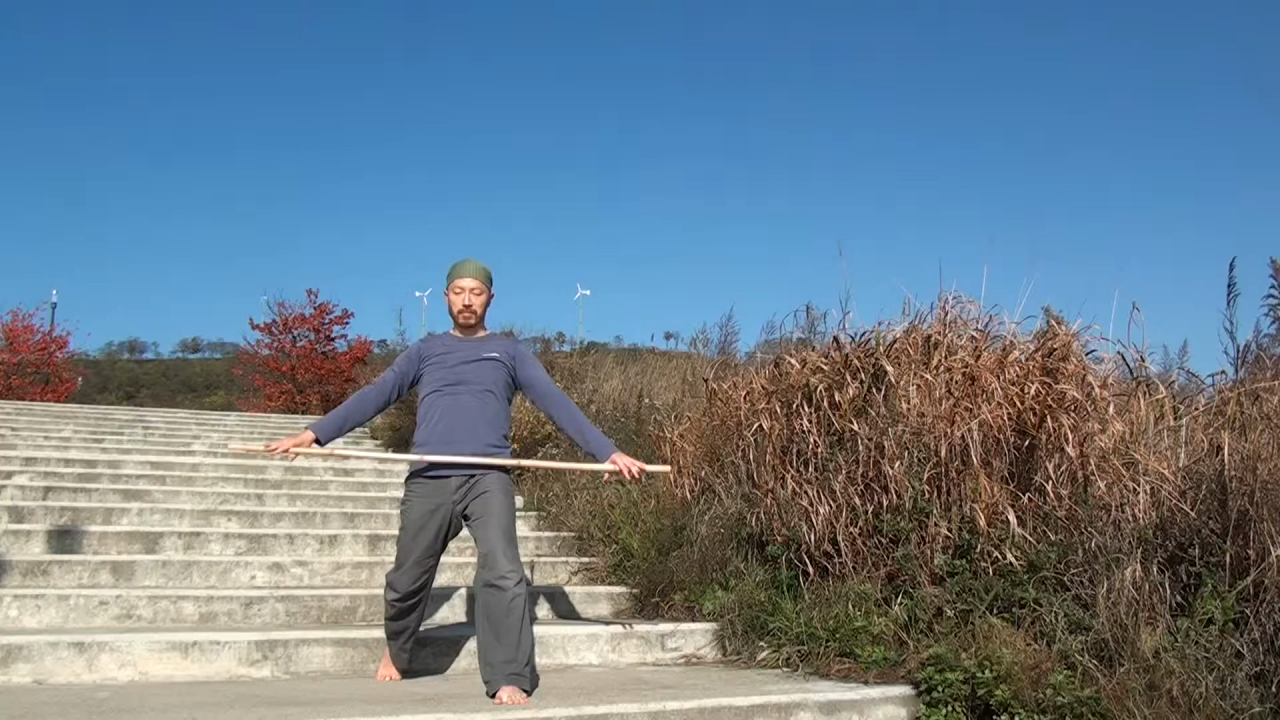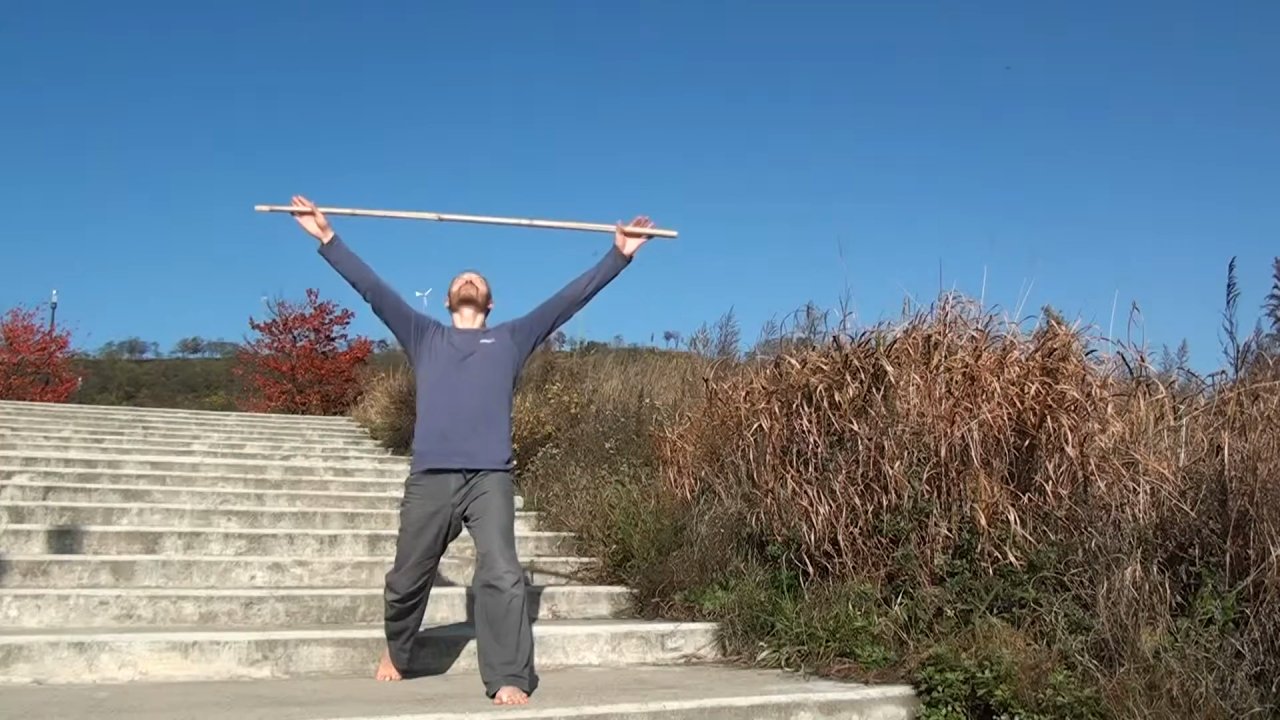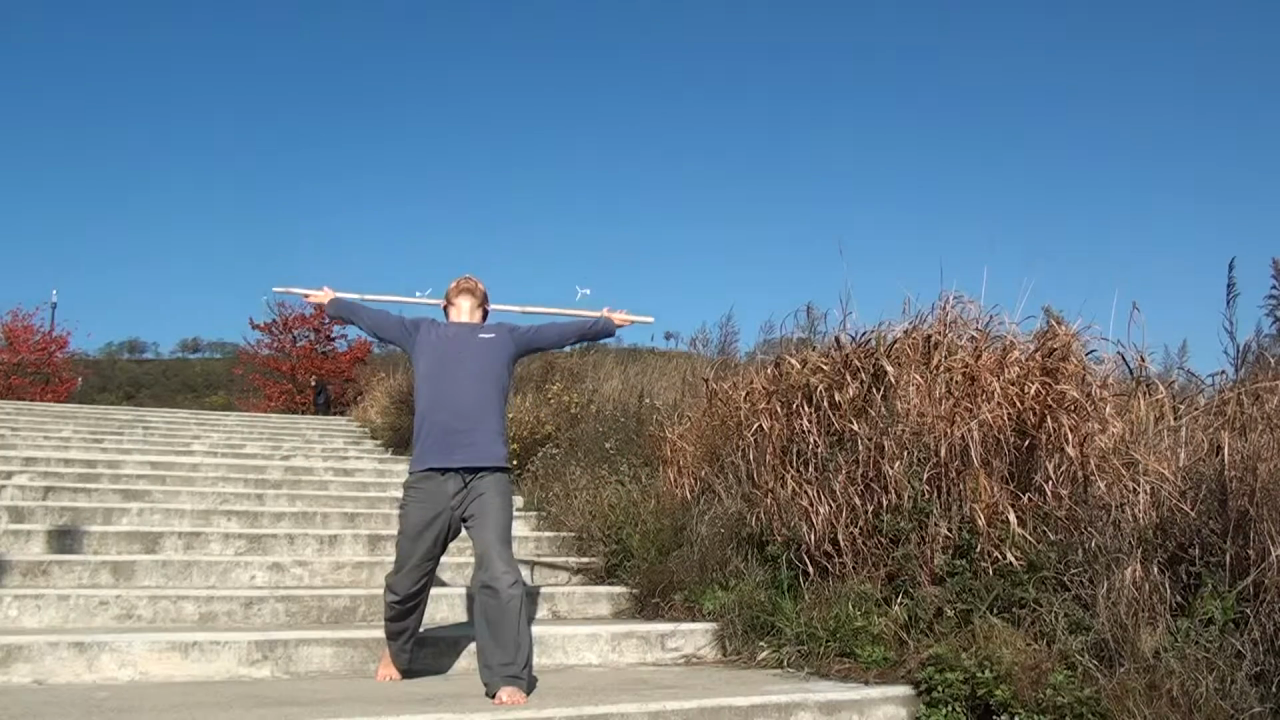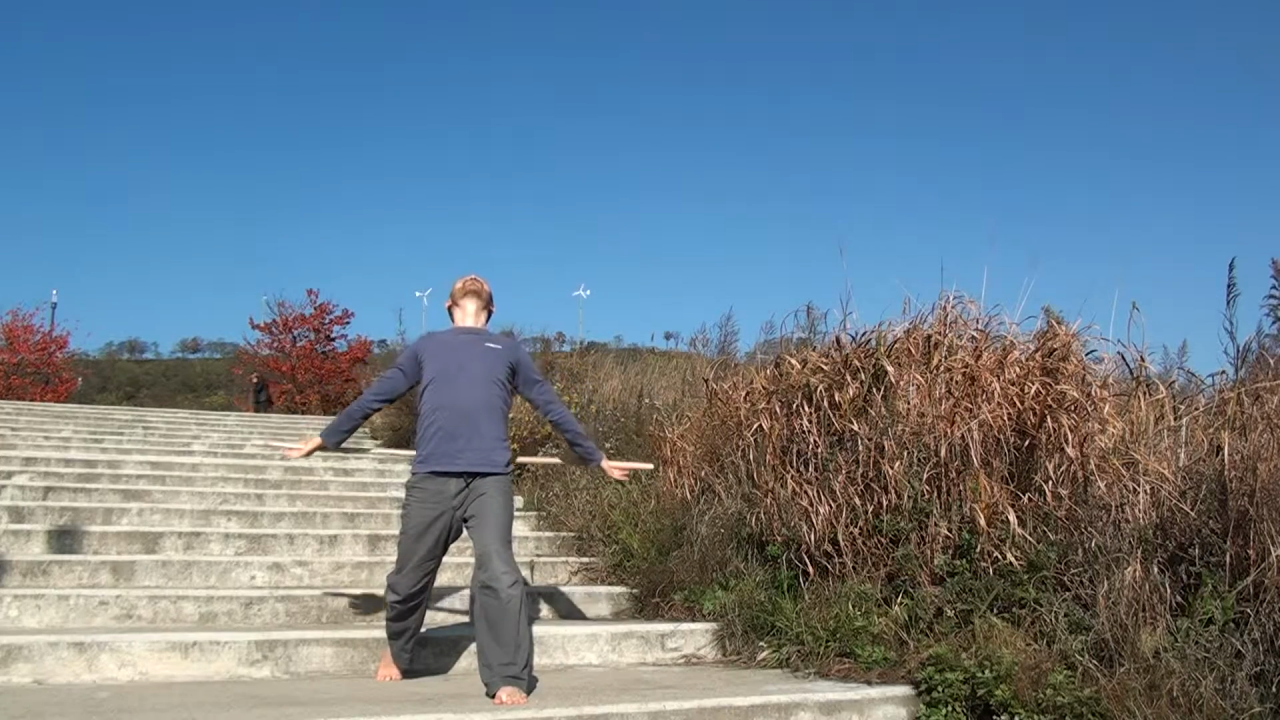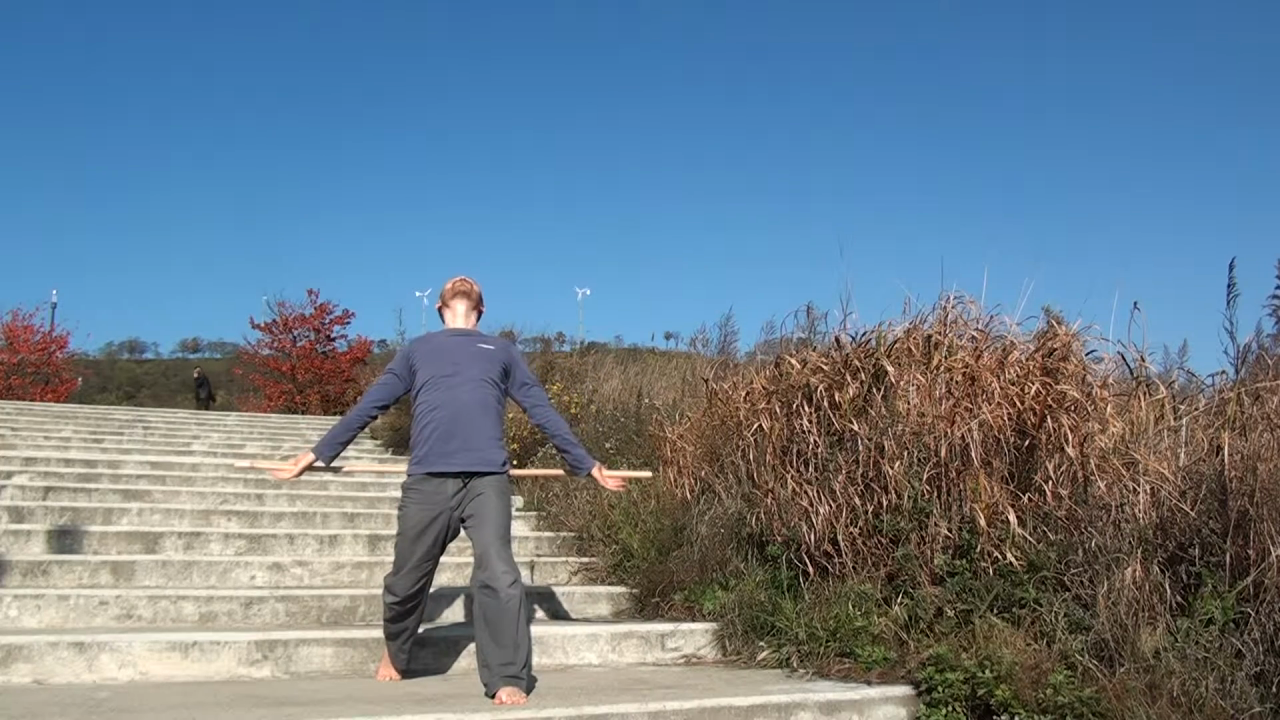
dt=1s
person 1, frame 1
left shoulder: (510, 351)
right shoulder: (425, 349)
left elbow: (553, 400)
right elbow: (377, 393)
left wrist: (607, 450)
right wrist: (315, 432)
left hip: (490, 479)
right hip: (428, 479)
left knee: (503, 575)
right knee: (407, 578)
left ankle: (510, 680)
right ankle: (396, 653)
person 1, frame 2
left shoulder: (511, 339)
right shoulder: (423, 336)
left elbow: (570, 298)
right elbow: (372, 289)
left wrist: (619, 254)
right wrist: (326, 237)
left hip: (490, 477)
right hip: (429, 478)
left knee: (501, 575)
right knee: (408, 579)
left ankle: (510, 680)
right ankle: (396, 654)
person 1, frame 3
left shoulder: (506, 336)
right shoulder: (422, 333)
left elbow: (562, 332)
right elbow: (369, 319)
left wrist: (605, 324)
right wrist: (331, 303)
left hip: (488, 476)
right hip: (429, 476)
left knee: (499, 576)
right knee: (408, 577)
left ankle: (509, 680)
right ankle: (396, 653)
person 1, frame 4
left shoulder: (509, 350)
right shoulder: (426, 346)
left elbow: (552, 406)
right elbow: (375, 396)
left wrist: (595, 457)
right wrist: (326, 439)
left hip: (490, 478)
right hip: (430, 478)
left knee: (499, 575)
right knee: (409, 576)
left ankle: (509, 680)
right ankle: (396, 653)
person 1, frame 5
left shoulder: (502, 351)
right shoulder: (418, 349)
left elbow: (542, 410)
right elbow: (369, 404)
left wrist: (586, 464)
right wrist: (317, 455)
left hip: (487, 478)
right hip: (427, 479)
left knee: (498, 575)
right knee: (407, 578)
left ankle: (509, 680)
right ankle: (395, 654)
